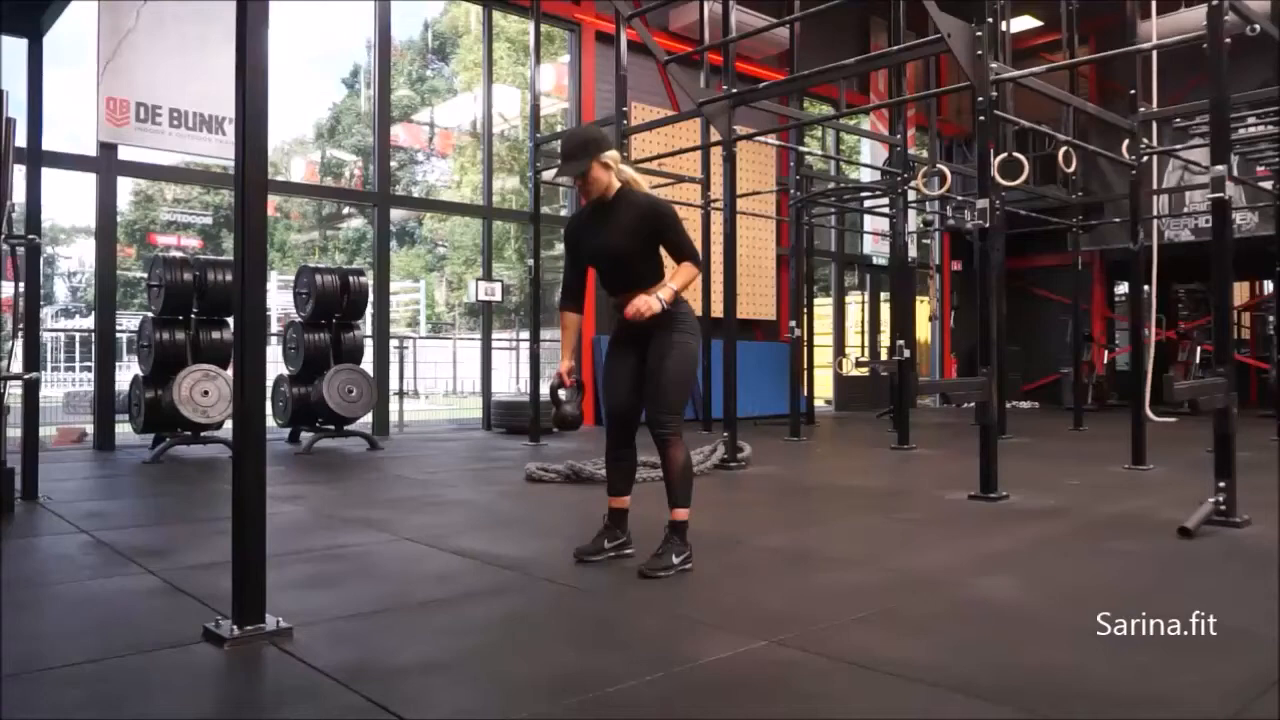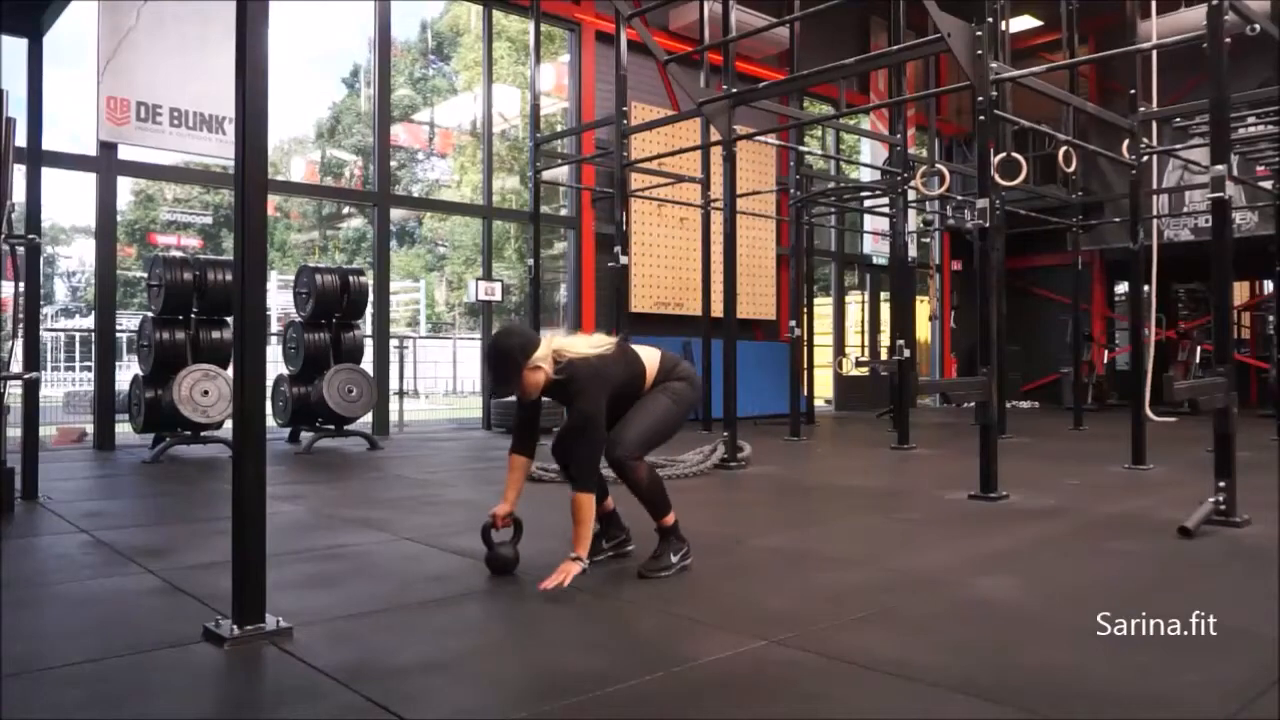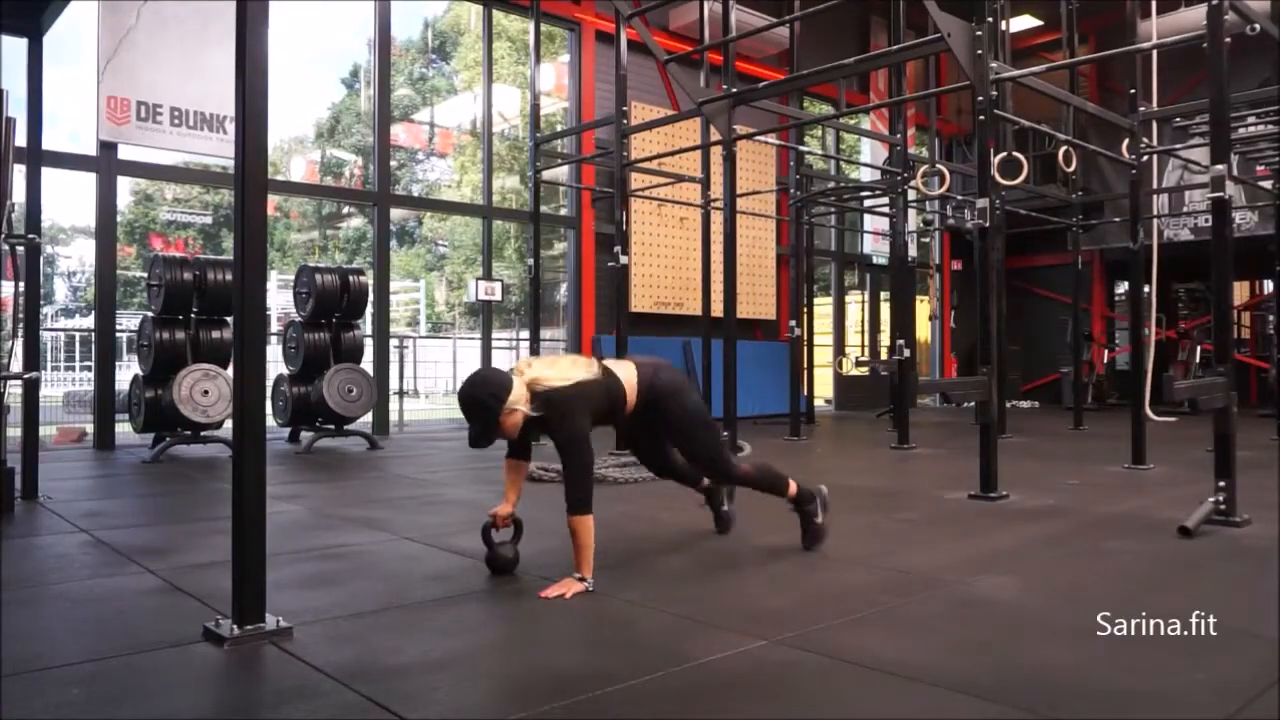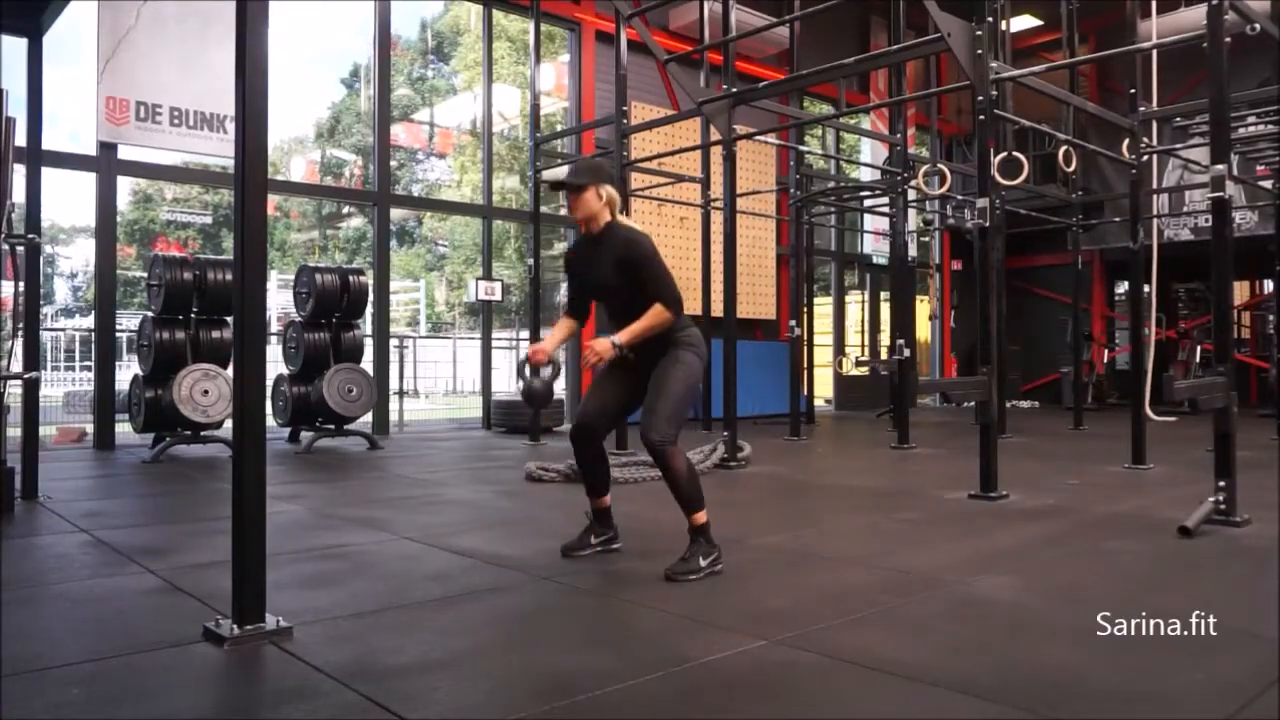
dt=0.7s
person 1, frame 1
left shoulder: (647, 207)
right shoulder: (579, 225)
left elbow: (690, 260)
right elbow: (572, 293)
left wrist: (658, 297)
right wrist: (566, 356)
left hip: (670, 325)
right hip: (627, 333)
left knee: (663, 426)
right knee: (618, 424)
left ankle: (679, 540)
right ankle: (616, 530)
person 1, frame 2
left shoulder: (584, 379)
right shoulder: (535, 372)
left elbow: (584, 470)
right elbow: (523, 442)
right wrist: (508, 502)
left hip: (675, 382)
right hip: (634, 388)
left knee: (622, 451)
right knee: (565, 449)
left ankle: (675, 542)
right ankle: (614, 532)
person 1, frame 3
left shoulder: (564, 412)
right shoulder: (520, 394)
left elbow: (578, 492)
right elbow: (517, 452)
left wrist: (582, 577)
right wrist: (508, 504)
left hip: (660, 390)
right hip: (635, 379)
left knee: (721, 466)
right knee: (657, 463)
left ankle: (807, 499)
right ankle: (715, 493)
person 1, frame 4
left shoulder: (629, 241)
right shoulder: (578, 253)
left elbow: (671, 304)
right elbow: (576, 314)
left wrist: (616, 342)
right wrist: (548, 344)
left hip: (677, 347)
right hip: (633, 354)
left knee: (657, 437)
right knee: (585, 428)
left ankle: (706, 544)
right ankle: (603, 527)
